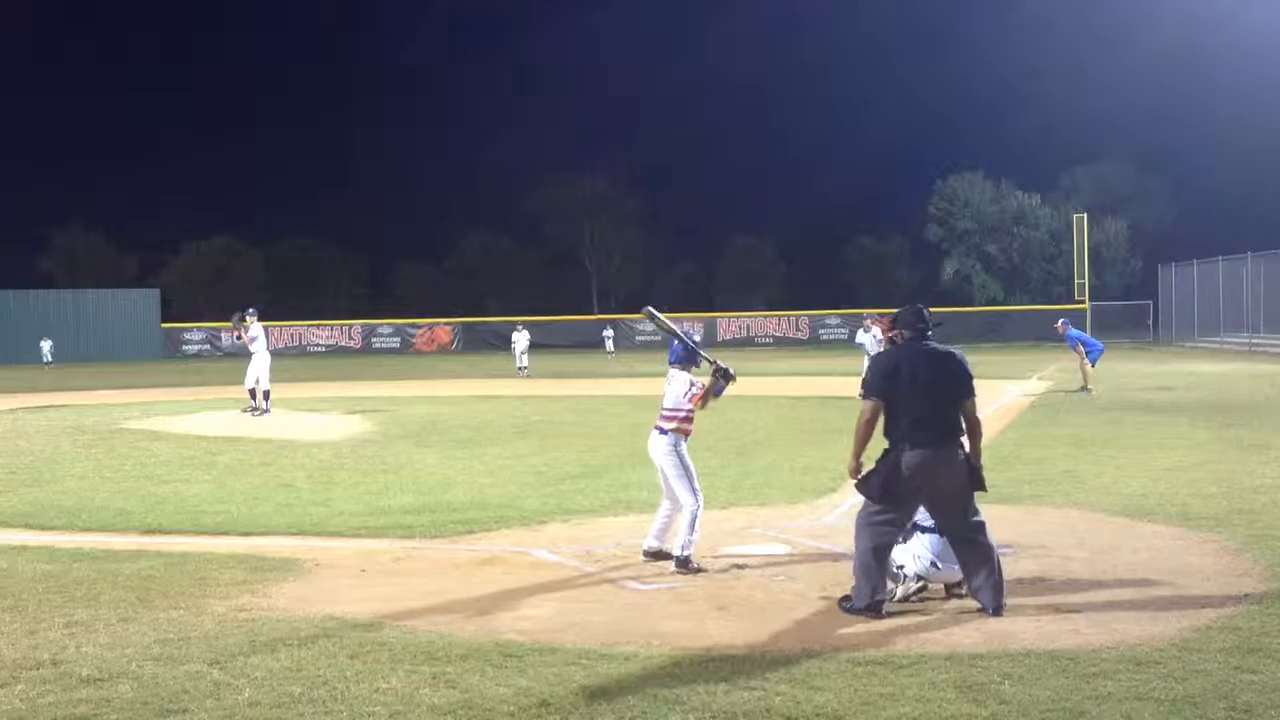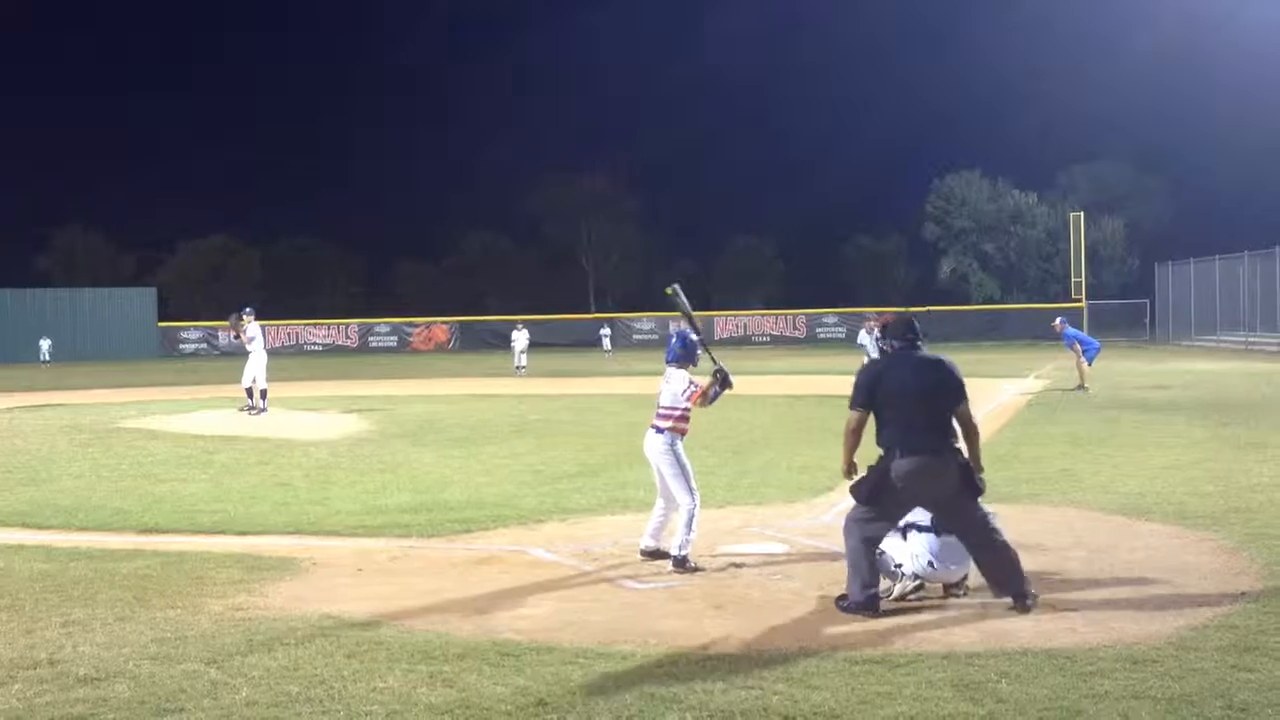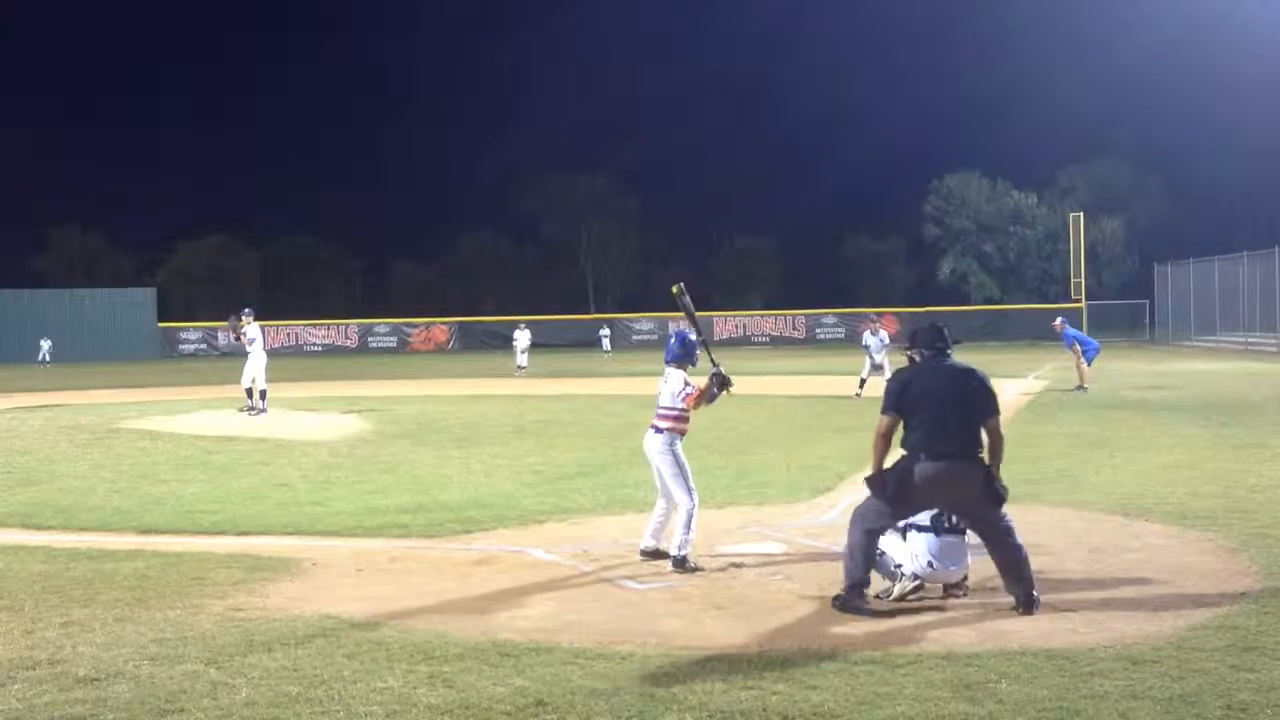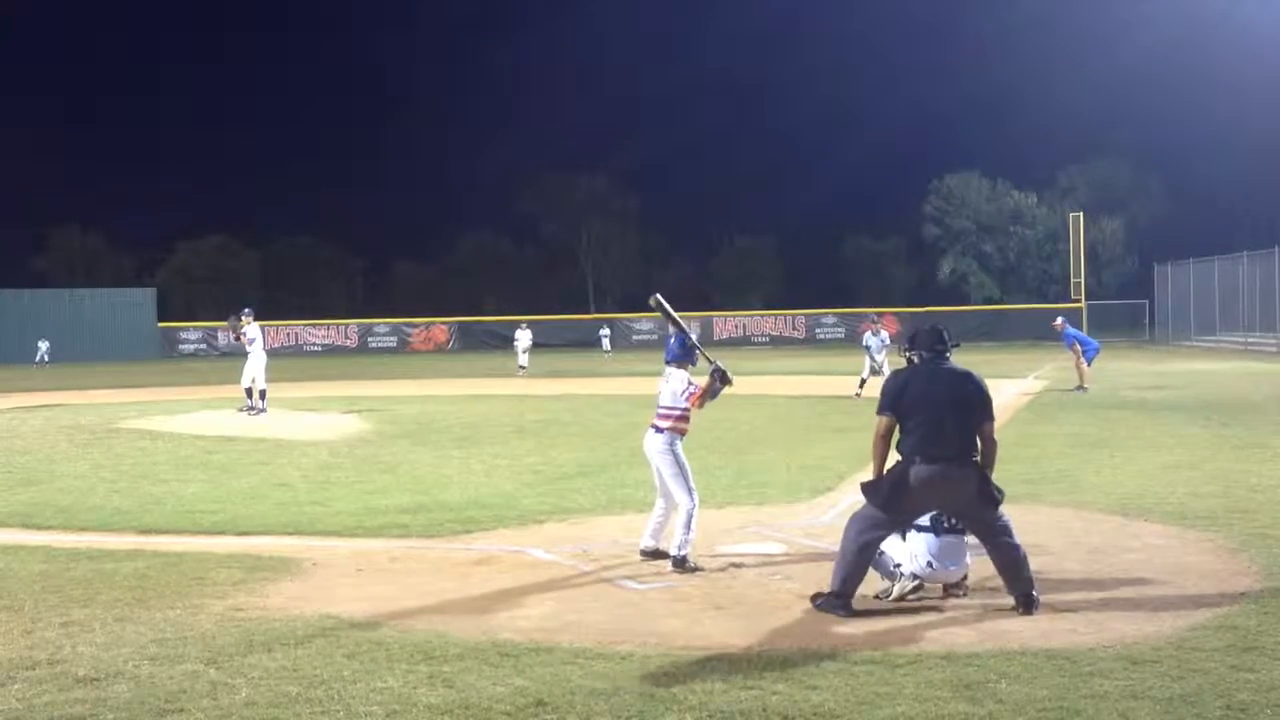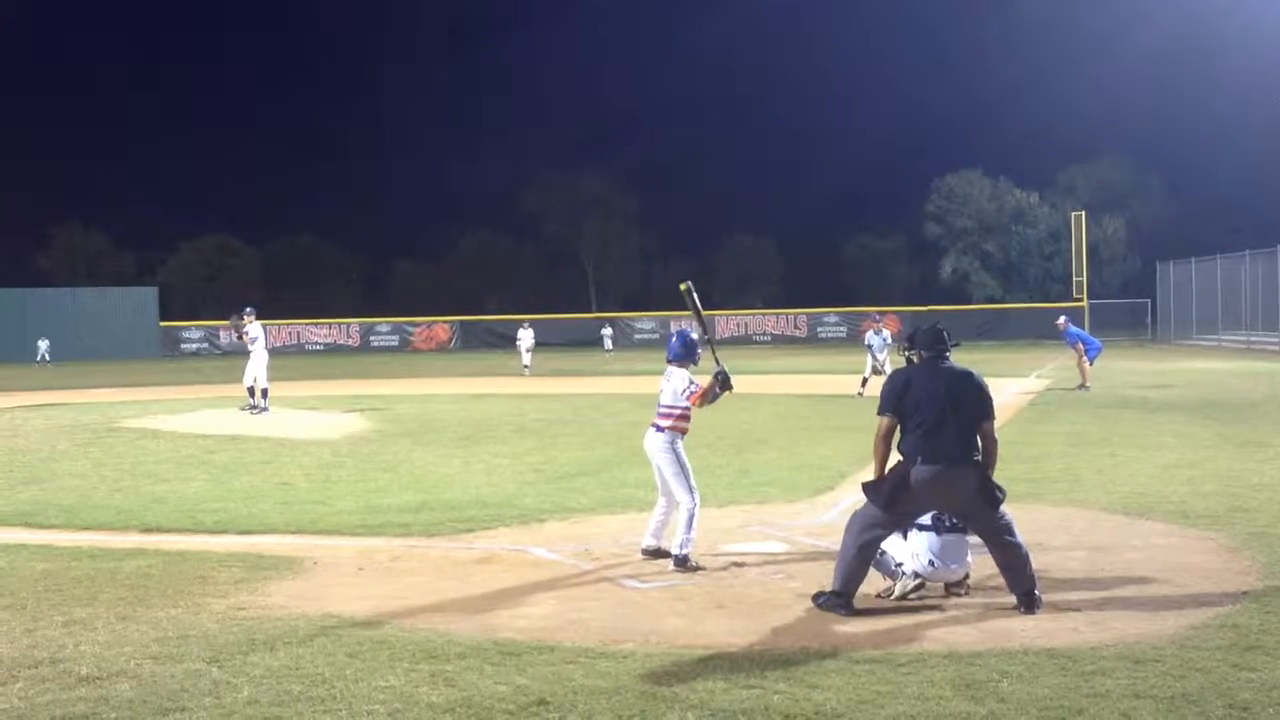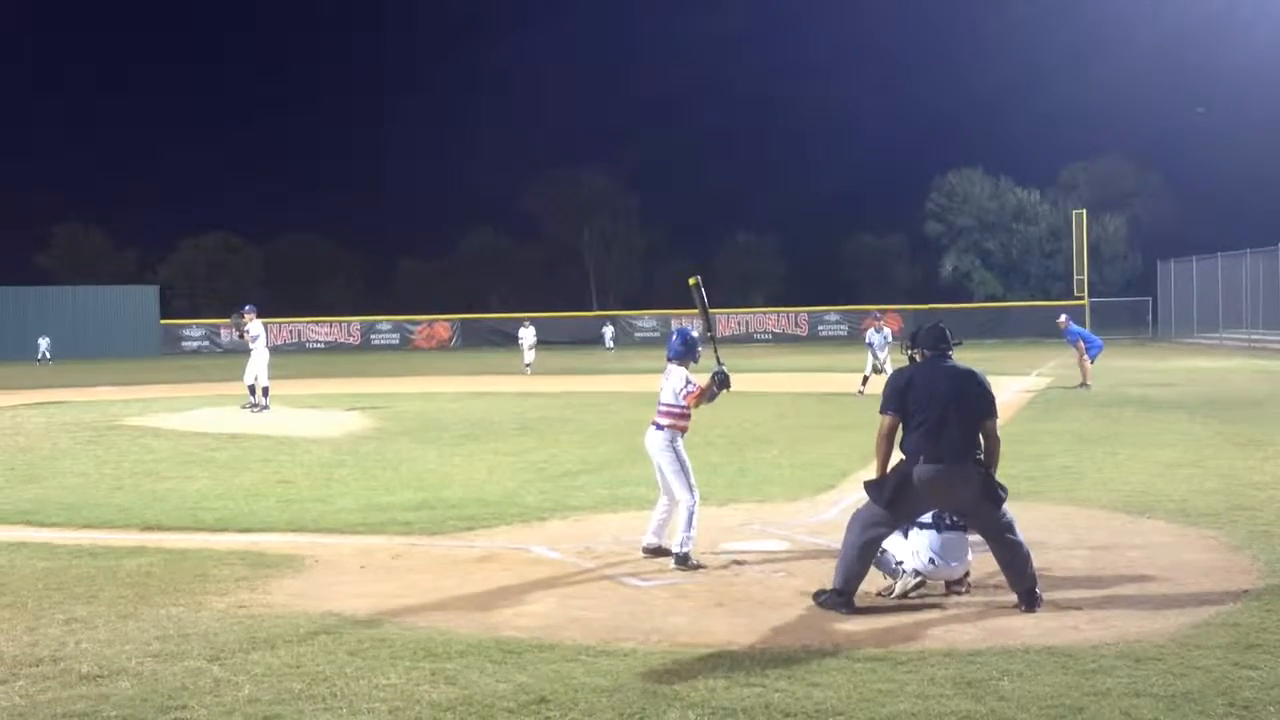
dt=0.3s
person 1, frame 1
left shoulder: (887, 361)
right shoulder: (953, 360)
left elbow: (869, 415)
right elbow: (971, 417)
left wrist: (855, 457)
right wrist: (975, 457)
left hip: (906, 459)
right hip: (950, 458)
left knee: (874, 525)
right knee: (968, 529)
left ankle: (866, 600)
right ankle: (993, 600)
person 1, frame 2
left shoulder: (873, 371)
right shoulder: (942, 368)
left elbow: (854, 426)
right elbow: (966, 421)
left wrist: (847, 460)
right wrist: (975, 460)
left hip: (899, 467)
right hip: (945, 465)
left knee: (859, 527)
right knee: (980, 529)
left ankle: (863, 598)
right ankle: (1020, 593)
person 1, frame 3
left shoulder: (904, 378)
right shoulder: (974, 377)
left elbow: (884, 431)
right elbow: (995, 433)
left wrist: (877, 470)
right wrist: (993, 472)
left hip: (922, 471)
right hip: (968, 471)
left knee: (866, 520)
right knee: (999, 530)
left ankle: (854, 593)
right ankle: (1026, 596)
person 1, frame 4
left shoulder: (901, 380)
right shoulder: (972, 382)
left elbow: (883, 433)
right elbow: (989, 439)
left wrist: (877, 478)
right wrist: (984, 478)
left hip: (917, 474)
right hip: (964, 475)
left knee: (863, 528)
right knee: (998, 532)
left ankle: (839, 597)
right ankle: (1026, 596)
person 1, frame 5
left shoulder: (901, 379)
right shoulder: (973, 381)
left elbow: (884, 433)
right elbow: (989, 438)
left wrist: (878, 478)
right wrist: (985, 479)
left hip: (918, 474)
right hip: (965, 475)
left knee: (864, 527)
right knee: (1000, 531)
left ankle: (839, 596)
right ankle: (1027, 596)
person 1, frame 6
left shoulder: (903, 378)
right shoulder: (975, 379)
left elbow: (887, 432)
right elbow: (992, 437)
left wrist: (881, 477)
right wrist: (987, 478)
left hip: (919, 473)
right hip: (967, 474)
left knee: (866, 525)
right knee: (1002, 529)
left ankle: (841, 594)
right ankle: (1029, 593)
person 2, frame 1
left shoulder: (677, 375)
right shoulder: (682, 377)
left elbow: (710, 394)
right elbow: (700, 403)
left wrist: (723, 380)
right wrist: (714, 378)
left hip: (660, 440)
right hip: (670, 443)
left knee: (673, 499)
right knee: (693, 501)
left ankle: (652, 547)
right ankle: (682, 558)
person 2, frame 2
left shoulder: (673, 374)
right shoulder: (680, 376)
left elbow: (703, 399)
right elbow: (700, 401)
left wrist: (719, 386)
right wrist: (714, 379)
left hip: (656, 439)
right hip: (666, 442)
left knee: (667, 498)
right knee: (689, 500)
left ankle: (649, 546)
right ankle: (680, 557)
person 2, frame 3
left shoulder: (672, 374)
right shoulder: (678, 376)
left elbow: (700, 400)
right elbow: (695, 403)
left wrist: (718, 387)
right wrist: (711, 381)
left hip: (656, 439)
right hip: (666, 442)
left knee: (668, 498)
right knee: (688, 500)
left ankle: (649, 547)
right ankle: (679, 557)
person 2, frame 4
left shoulder: (672, 374)
right shoulder: (680, 376)
left elbow: (701, 397)
right elbow: (698, 402)
left wrist: (719, 384)
right wrist: (712, 378)
left hip: (656, 439)
right hip: (666, 442)
left knee: (667, 497)
right knee: (688, 500)
left ankle: (649, 546)
right ankle: (679, 557)
person 2, frame 5
left shoulder: (673, 373)
right shoulder: (681, 375)
left elbow: (701, 399)
right elbow: (699, 401)
left wrist: (720, 387)
right wrist: (715, 379)
left hip: (656, 438)
right hip: (666, 441)
left knee: (668, 497)
right knee: (689, 499)
left ankle: (650, 545)
right ankle: (680, 556)
person 2, frame 6
left shoulder: (673, 371)
right shoulder: (680, 373)
left elbow: (700, 399)
right elbow: (695, 401)
left wrist: (717, 386)
right wrist: (713, 380)
left hip: (657, 436)
right hip: (667, 439)
left knee: (670, 495)
right knee: (689, 496)
left ankle: (651, 543)
right ankle: (681, 554)
